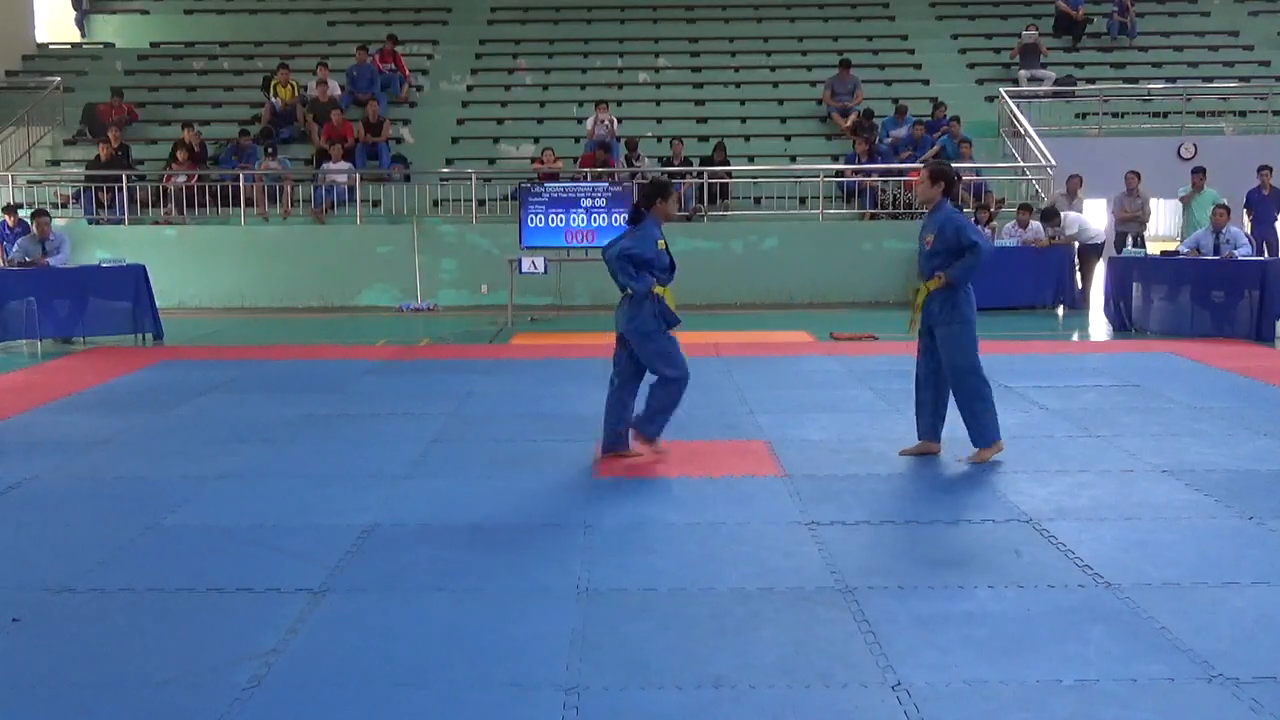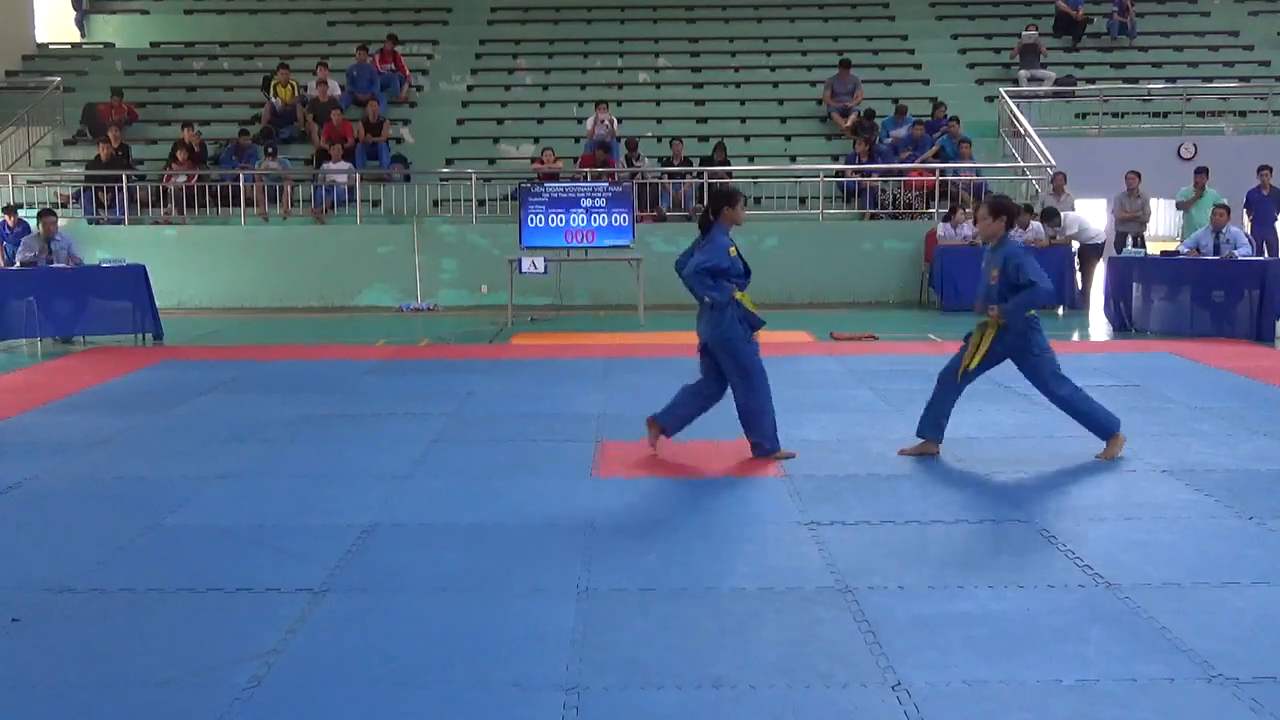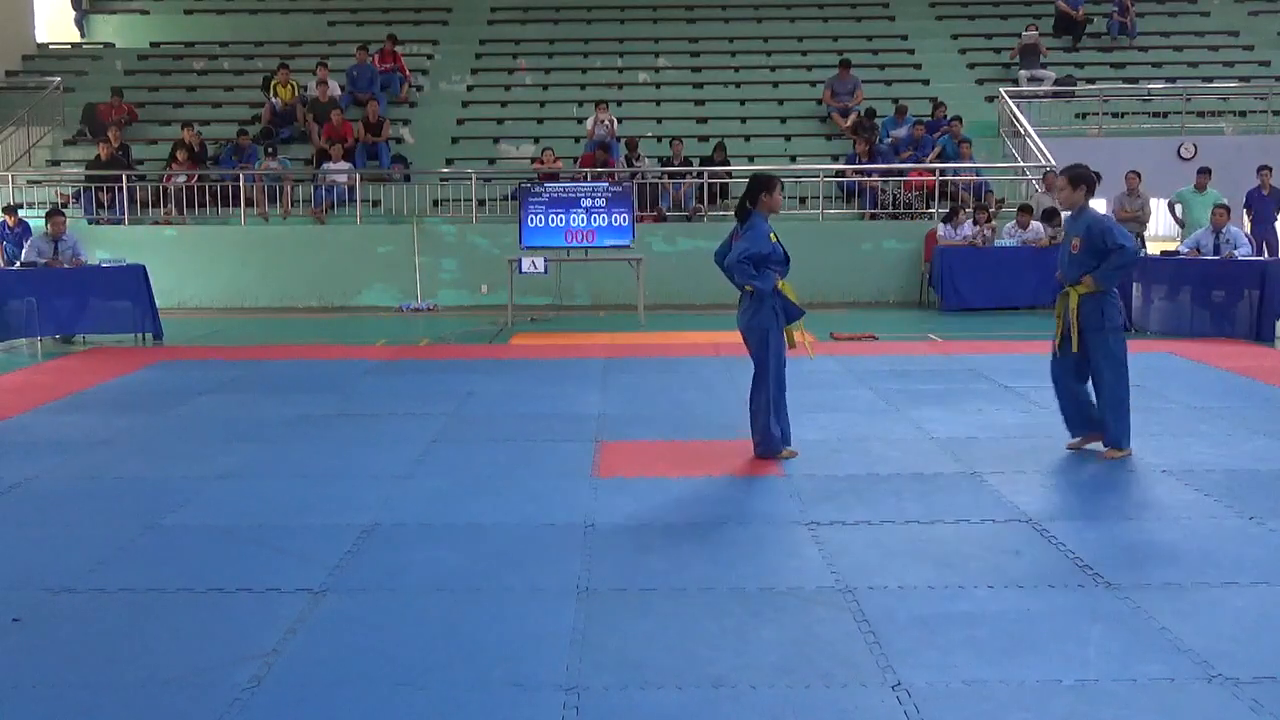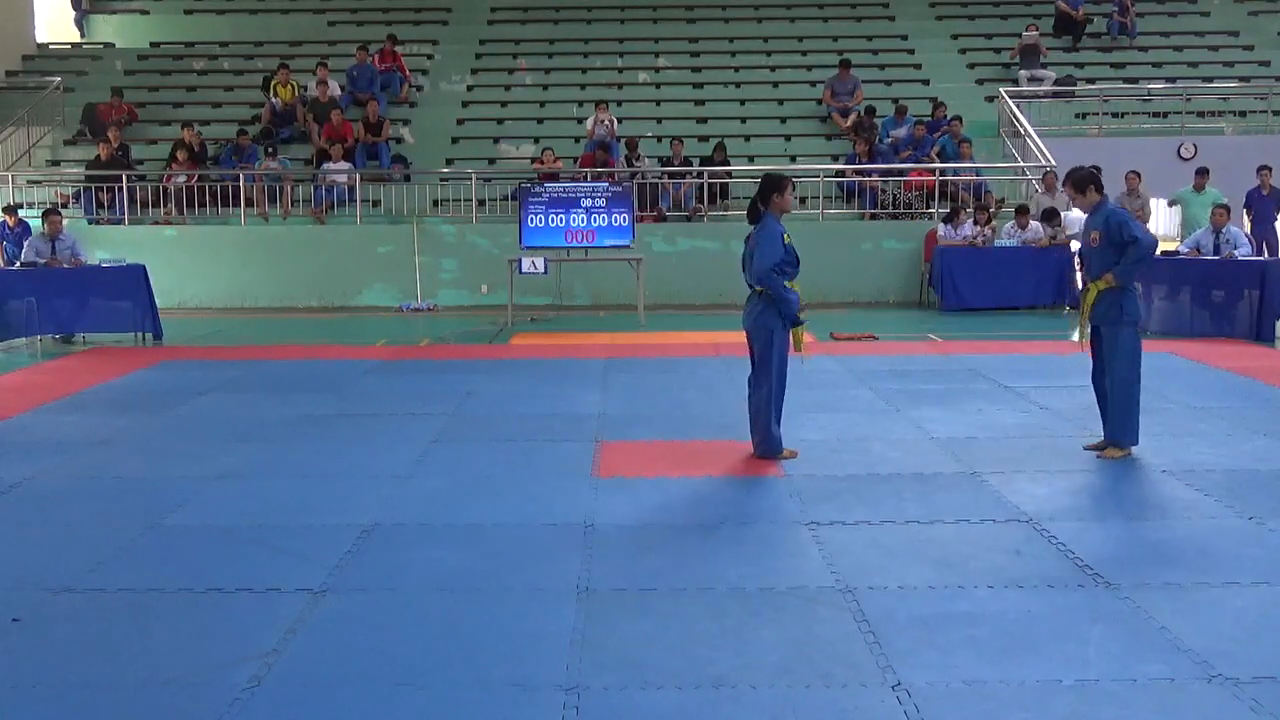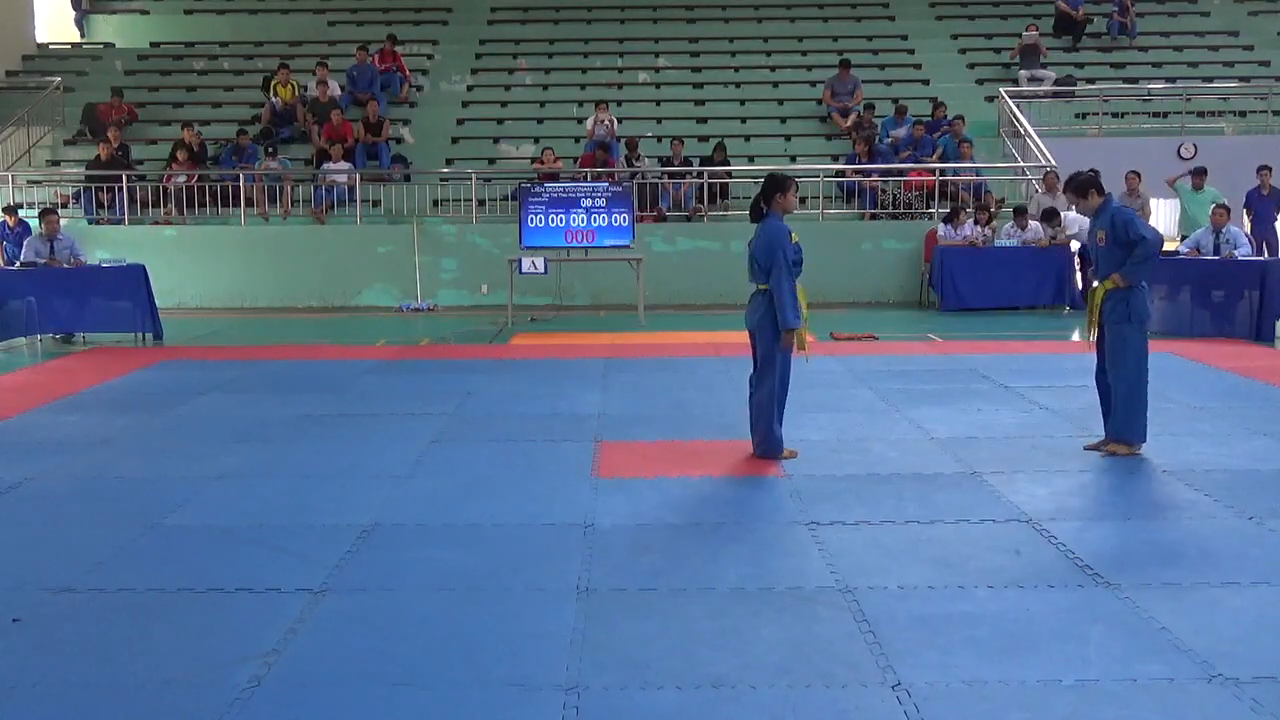
dt=0.4s
person 1, frame 1
left shoulder: (950, 218)
right shoulder: (933, 217)
left elbow: (982, 248)
left wrist: (951, 277)
right wrist: (930, 278)
left hip: (953, 305)
right hip: (935, 305)
left knee: (965, 371)
right knee: (929, 373)
left ankle: (989, 440)
right ankle: (930, 439)
person 1, frame 2
left shoulder: (1016, 255)
right shoulder: (994, 252)
left elbow: (1043, 290)
left wrist: (1006, 311)
right wrist: (987, 308)
left hip: (1020, 332)
right hip: (993, 331)
left knee: (1056, 386)
right knee: (951, 379)
left ankle: (1112, 432)
right ankle: (930, 441)
person 1, frame 3
left shoulder: (1096, 223)
right shoulder: (1071, 222)
left elbow: (1129, 251)
left wrist: (1097, 280)
right wrist: (1063, 274)
left hip: (1099, 309)
right hip: (1073, 307)
left knee: (1108, 375)
right knee: (1064, 370)
left ankle: (1119, 442)
right ankle: (1091, 428)
person 1, frame 4
left shoulder: (1115, 216)
right shoulder: (1092, 219)
left elbow: (1147, 243)
left wrist: (1118, 276)
right wrist: (1089, 275)
left hip: (1119, 305)
right hip: (1100, 304)
left knee: (1121, 372)
right knee: (1102, 373)
left ankle: (1122, 441)
right ankle: (1112, 436)
person 1, frame 5
left shoulder: (1120, 215)
right shoulder: (1098, 220)
left elbow: (1152, 241)
left wrist: (1127, 276)
right wrist: (1100, 276)
left hip: (1126, 304)
right hip: (1109, 303)
left knee: (1126, 371)
right knee: (1106, 372)
left ankle: (1129, 438)
right ankle: (1114, 434)
person 2, frame 1
left shoulder: (644, 231)
right shoulder: (648, 235)
left elbow: (609, 251)
right elbow: (616, 255)
left wrist: (627, 286)
right wrist: (639, 285)
left hip: (637, 313)
right hip: (644, 316)
left knee: (625, 378)
right knee: (675, 374)
left ankle: (614, 442)
right ankle: (646, 428)
person 2, frame 2
left shoulder: (710, 238)
right shoulder: (720, 244)
left elbow: (681, 265)
right elbow: (691, 271)
left wrist: (704, 297)
right wrist: (720, 295)
left hip: (714, 320)
right hip: (727, 321)
left knee: (712, 384)
right knee: (753, 383)
left ankle: (661, 423)
right ankle: (766, 446)
person 2, frame 3
left shoulder: (747, 226)
right shoulder: (759, 230)
left elbow: (721, 257)
right elbow: (735, 261)
right wrist: (764, 284)
left hip: (758, 308)
right hip: (764, 310)
left knee: (773, 375)
right knee: (768, 378)
left ankle: (774, 439)
right ankle: (769, 445)
person 2, frame 4
left shoulder: (764, 227)
right shoulder: (772, 231)
left elbow: (752, 269)
right elbow: (762, 273)
right wrist: (791, 299)
left hip: (762, 310)
right hip: (771, 313)
left knee: (763, 379)
right knee: (770, 380)
left ankle: (764, 442)
right ankle: (768, 445)
person 2, frame 5
left shoulder: (765, 228)
right shoulder: (780, 232)
right elbow: (782, 281)
right wrist: (789, 325)
left hip: (760, 309)
right hip: (773, 313)
left knee: (763, 378)
right knee: (773, 379)
left ankle: (764, 441)
right ankle: (769, 445)
